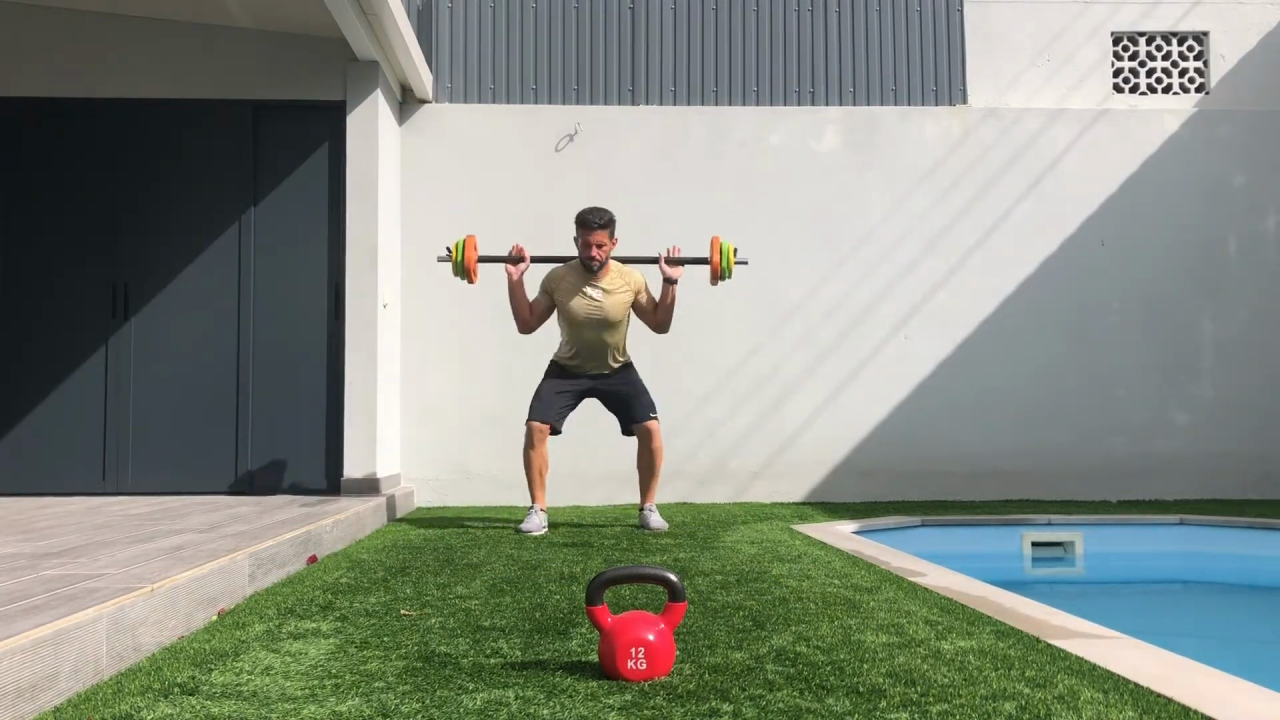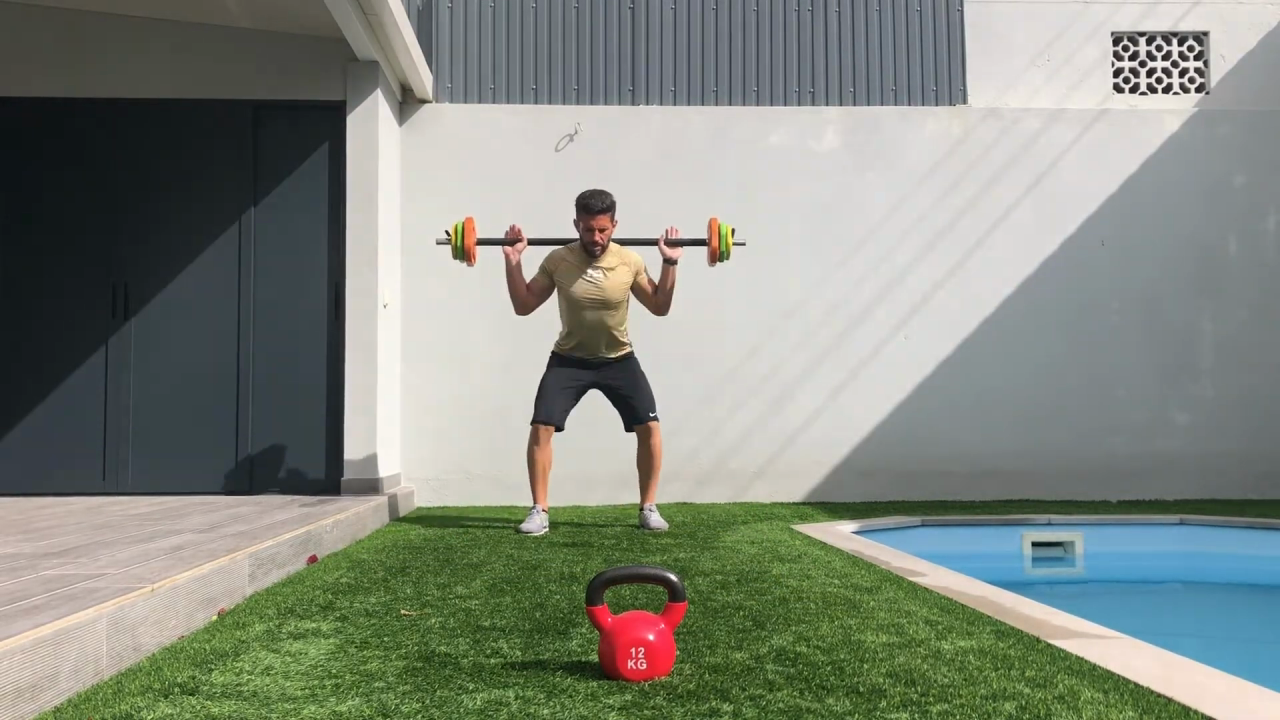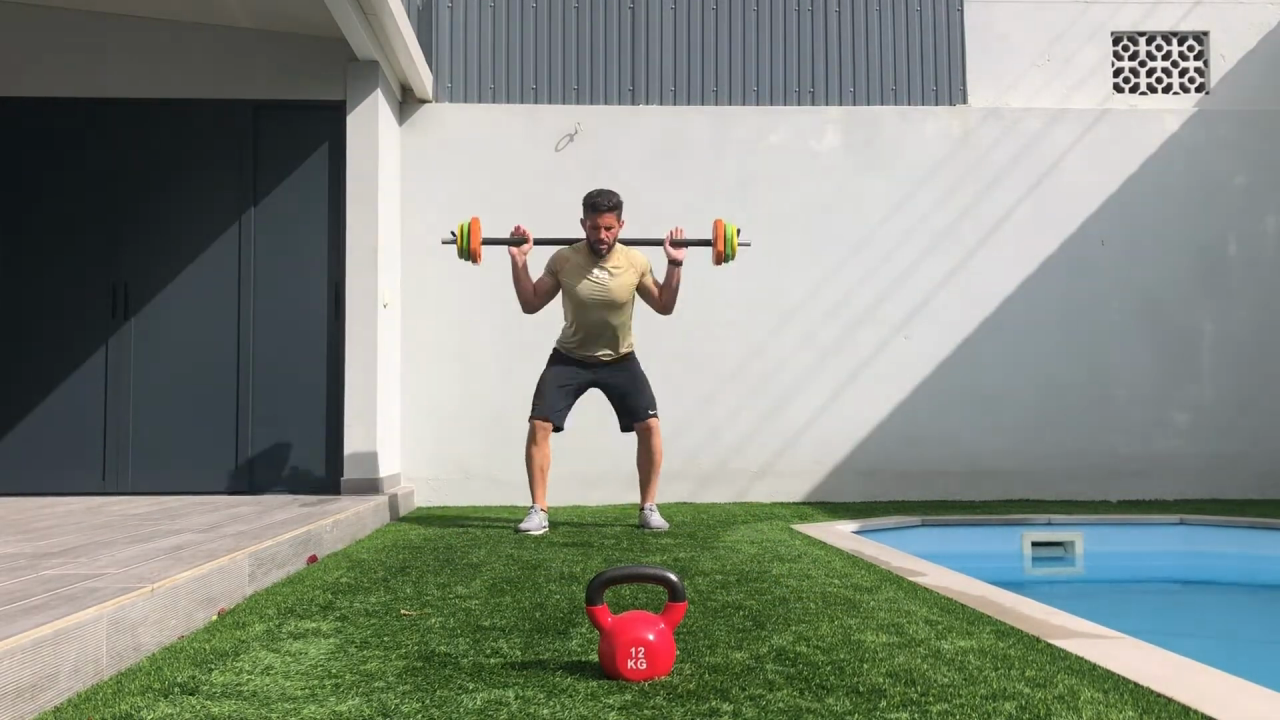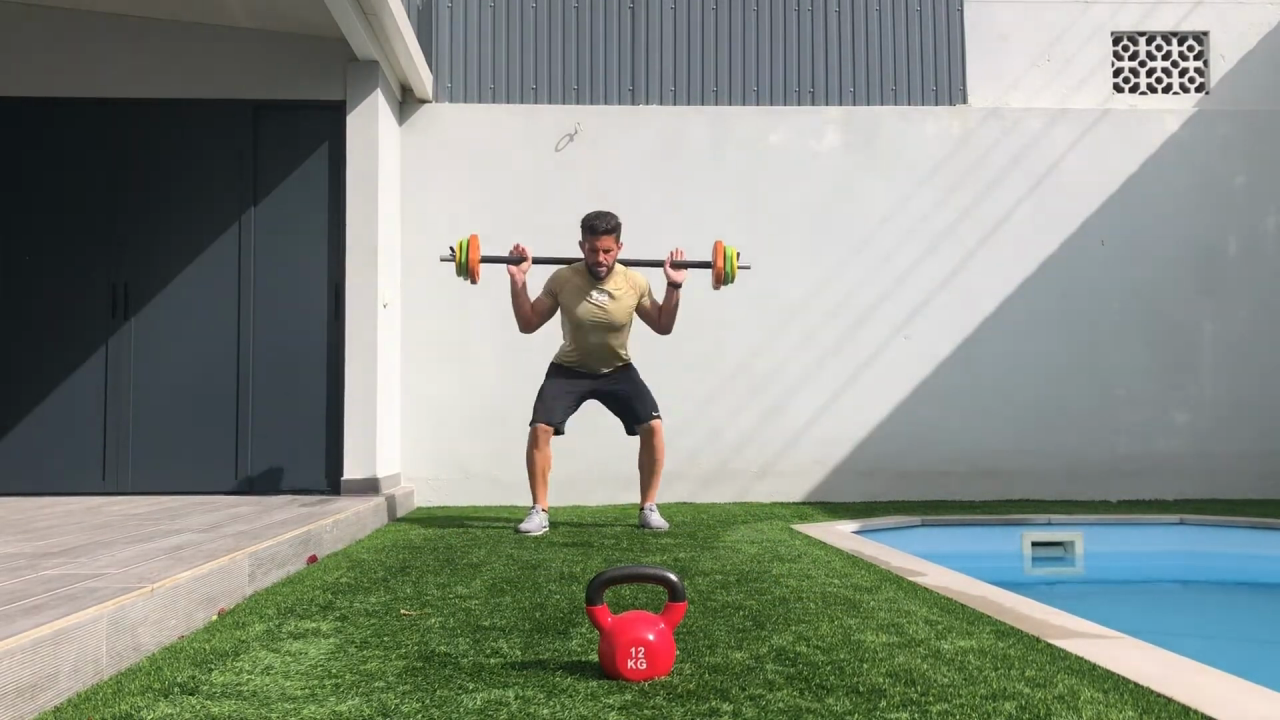
dt=0.4s
person 1, frame 1
left shoulder: (630, 279)
right shoulder: (558, 279)
left elbow: (660, 325)
right elbow: (526, 325)
left wrist: (670, 285)
right wrist: (516, 282)
left hip: (616, 370)
right hip: (568, 370)
left knee: (650, 428)
right knee: (536, 427)
left ankle: (648, 507)
right ankle: (539, 510)
person 1, frame 2
left shoulder: (629, 261)
right shoulder: (558, 261)
left elbow: (659, 307)
right elbow: (523, 306)
left wrist: (669, 263)
right wrist: (513, 263)
left hip: (618, 358)
right hip: (570, 360)
left knee: (649, 427)
right knee: (541, 427)
left ankle: (649, 508)
right ankle: (540, 510)
person 1, frame 3
left shoulder: (636, 261)
right shoulder: (564, 259)
left elbow: (664, 306)
right elbow: (531, 304)
left wrist: (674, 266)
right wrist: (519, 263)
left hip: (619, 359)
right hip: (570, 359)
left knee: (649, 425)
right knee: (540, 424)
left ankle: (648, 508)
right ankle: (539, 510)
person 1, frame 4
left shoulder: (634, 283)
right shoulder: (562, 280)
left elbow: (662, 326)
right elbow: (527, 324)
left wrist: (674, 287)
right wrist: (518, 283)
left hip: (617, 371)
right hip: (570, 370)
left knee: (653, 426)
right knee: (541, 429)
left ankle: (649, 508)
right ankle: (539, 511)
